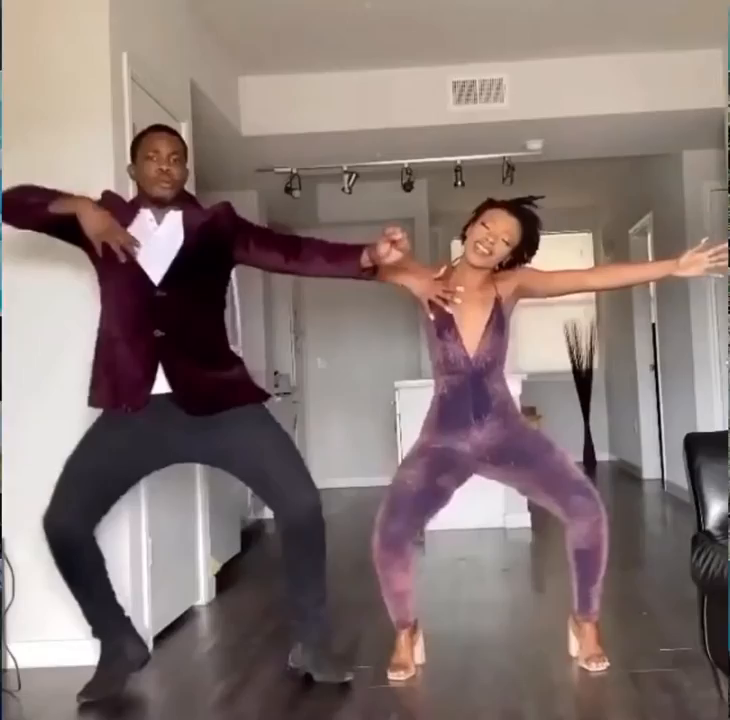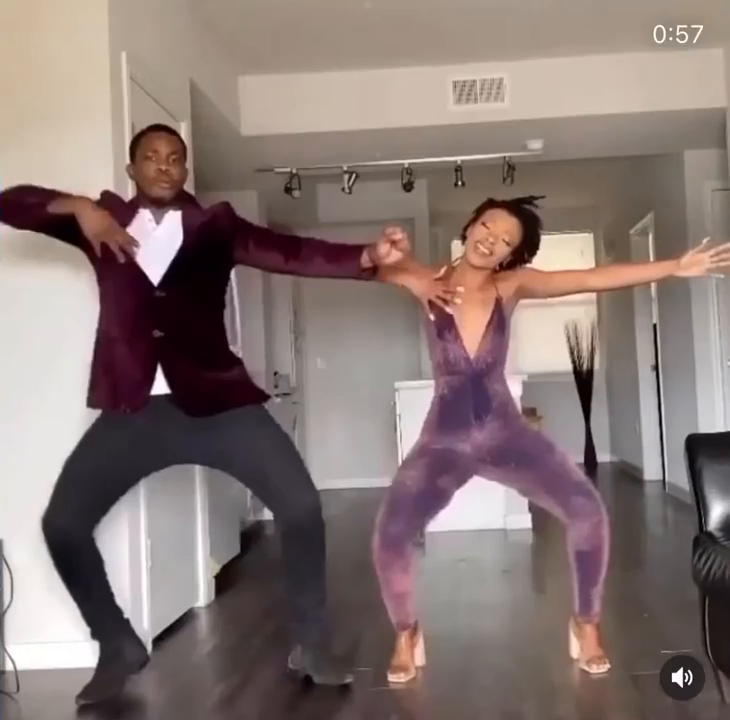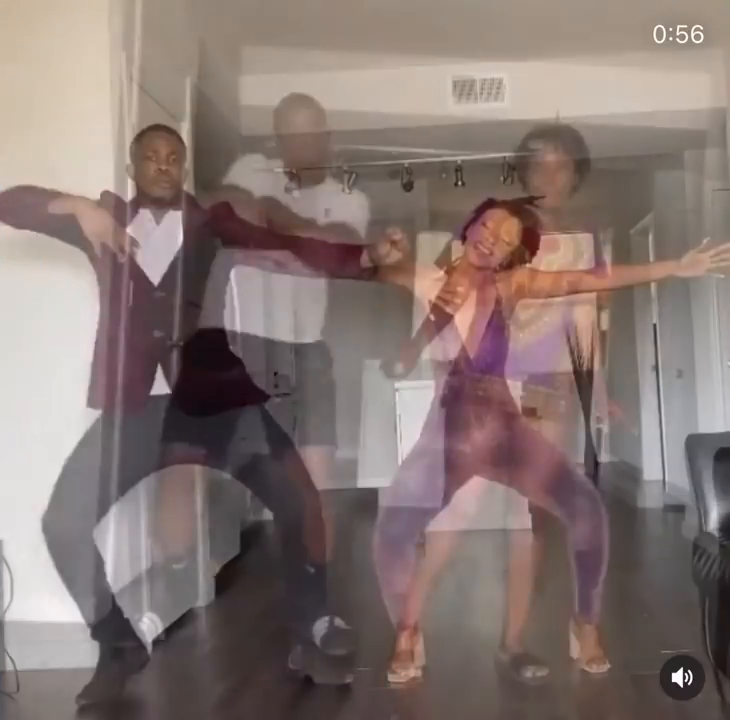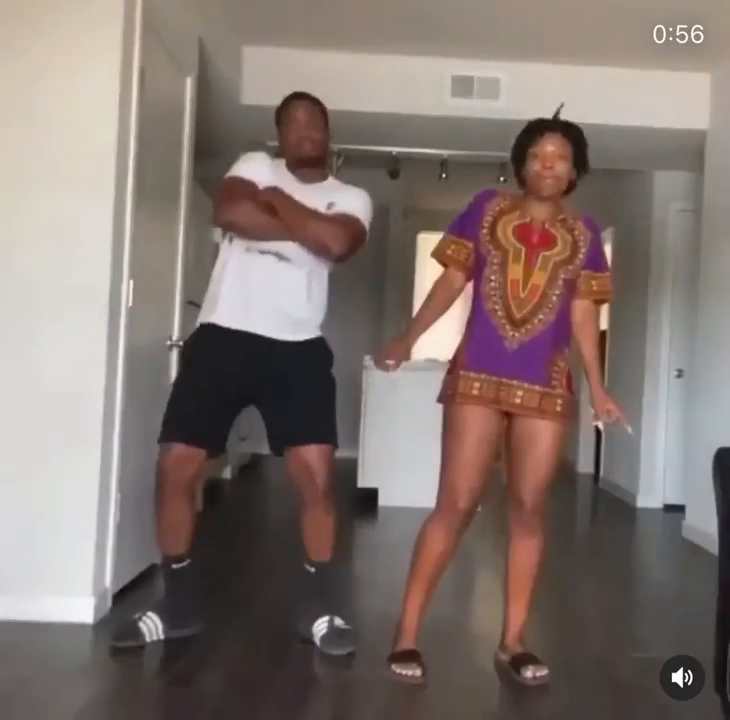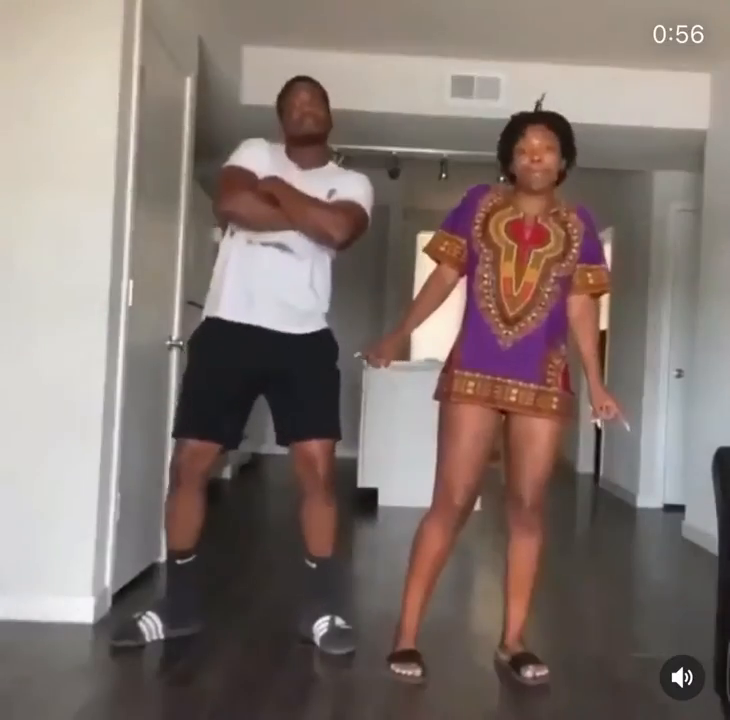
dt=0.2s
person 1, frame 1
left shoulder: (215, 225)
right shoulder: (104, 221)
left elbow: (289, 253)
left wrist: (367, 258)
right wrist: (78, 206)
left hip: (218, 400)
right hip: (133, 407)
left knee: (301, 505)
right knee: (64, 522)
left ankle: (310, 641)
right ankle: (120, 643)
person 1, frame 2
left shoulder: (213, 226)
right shoulder: (103, 220)
left elbow: (289, 253)
left wrist: (366, 259)
right wrist: (75, 205)
left hip: (216, 400)
right hip: (133, 407)
left knee: (301, 507)
right knee: (62, 523)
left ankle: (310, 643)
right ankle: (118, 645)
person 1, frame 3
left shoulder: (214, 217)
right shoulder: (105, 220)
left elbow: (316, 253)
right wrist: (74, 206)
left hip: (220, 386)
right hip: (140, 394)
left knee: (296, 502)
right knee: (63, 518)
left ankle: (311, 631)
right ankle: (117, 640)
person 1, frame 4
left shoulder: (352, 198)
right shoulder: (255, 165)
left elbow: (338, 243)
right elbow: (229, 213)
left wrist: (278, 202)
right wrist: (303, 226)
left hip: (297, 348)
right hip: (222, 337)
left knee: (315, 477)
right knee: (175, 468)
left ankle: (320, 607)
right ankle: (177, 603)
person 1, frame 5
left shoulder: (353, 184)
right shoulder: (254, 152)
left elbow: (339, 230)
right elbow: (229, 203)
left wrist: (278, 191)
right wrist: (305, 214)
left hip: (303, 339)
right hip: (228, 329)
left knee: (317, 467)
right knee: (190, 461)
left ankle: (320, 606)
right ankle: (179, 603)
person 2, frame 1
left shoulder: (510, 285)
left elbow: (590, 278)
left wrist: (674, 267)
left hip: (504, 432)
right hip: (442, 440)
left knee: (586, 510)
right knee: (390, 534)
left ankle: (585, 624)
right ankle: (406, 634)
person 2, frame 2
left shoulder: (510, 286)
left elbow: (591, 279)
left wrist: (673, 267)
left hip: (505, 433)
right hip: (443, 440)
left knee: (587, 511)
right knee: (390, 535)
left ankle: (586, 625)
right ankle: (406, 636)
person 2, frame 3
left shoulder: (516, 279)
right shoulder: (448, 278)
right hip: (481, 400)
left knee: (585, 515)
right knee: (392, 535)
left ankle: (583, 629)
right ankle: (407, 635)
person 2, frame 4
left shoulder: (583, 233)
right shoulder: (487, 209)
left elbow: (583, 312)
right elbow: (451, 281)
left wrist: (597, 386)
right wrist: (404, 340)
left hip: (545, 386)
right hip: (478, 377)
left knee: (528, 510)
right knee: (455, 505)
left ankle: (511, 641)
right ankle: (407, 633)
person 2, frame 5
left shoulder: (578, 224)
right shoulder: (479, 204)
left elbow: (580, 308)
right elbow: (443, 278)
left wrist: (596, 383)
right wrist: (397, 338)
left hip: (542, 383)
right hip: (473, 374)
left knee: (527, 508)
right knee: (451, 502)
left ankle: (512, 640)
right ankle: (406, 634)
